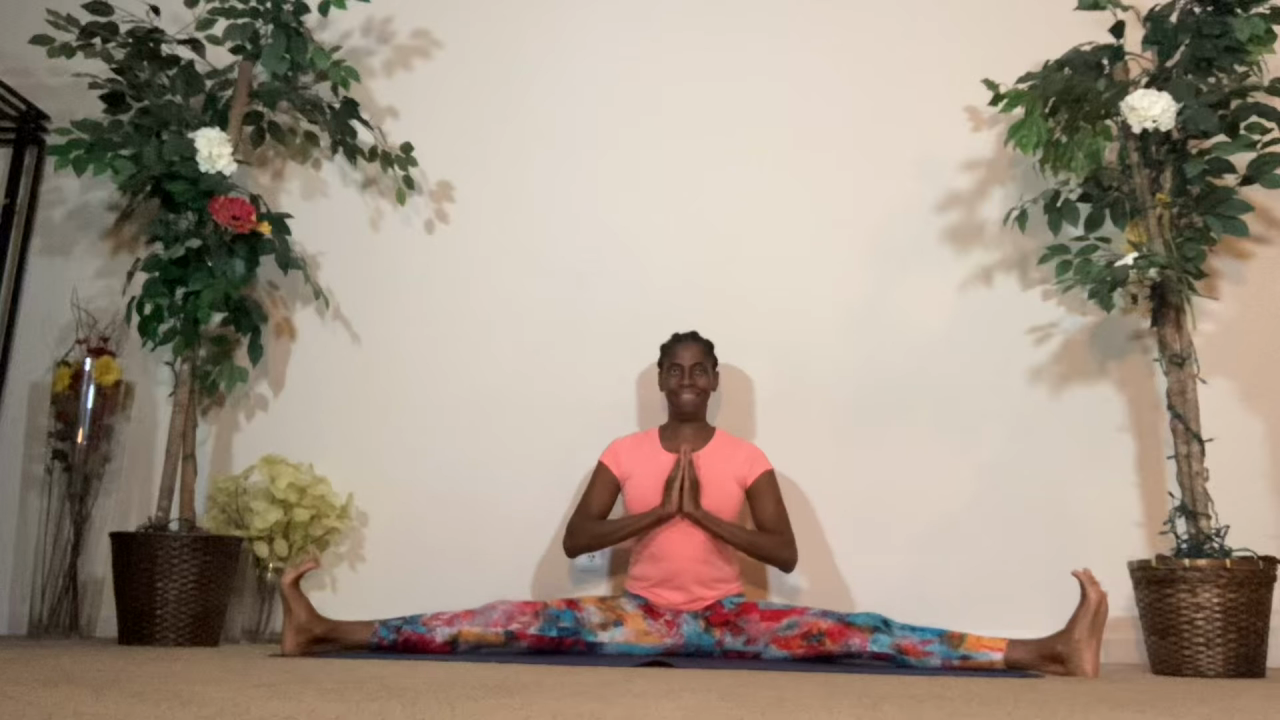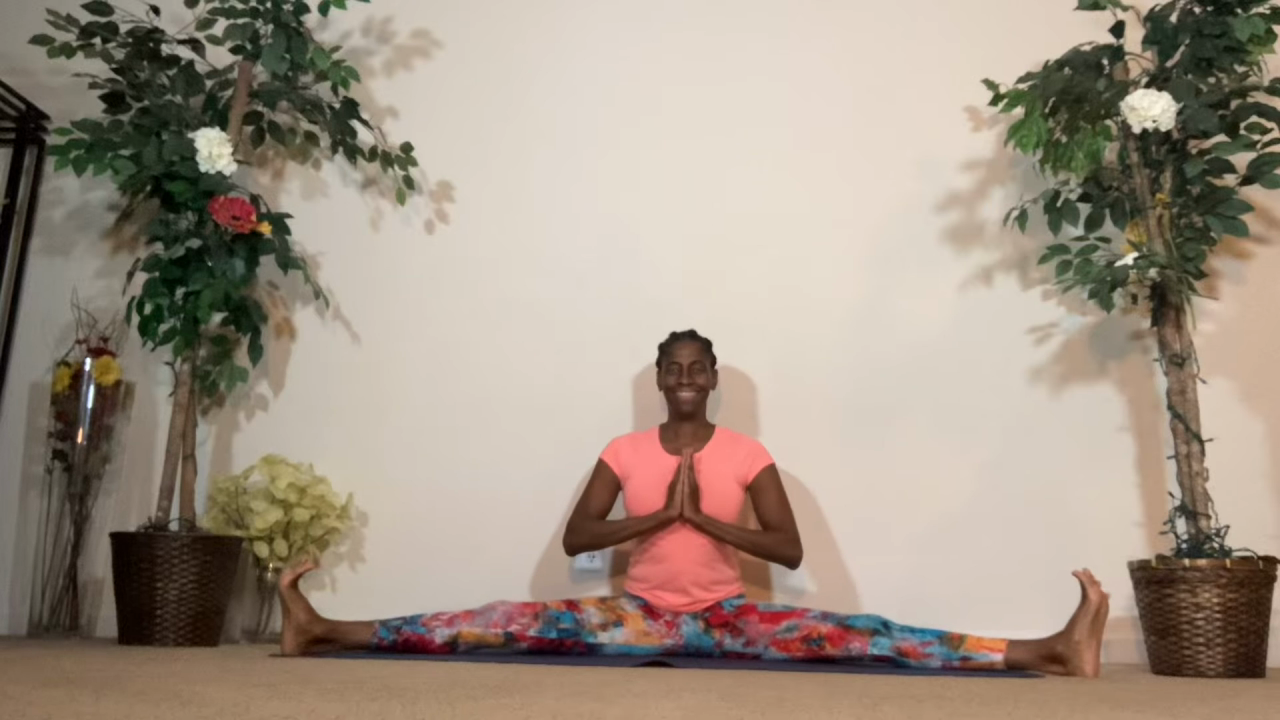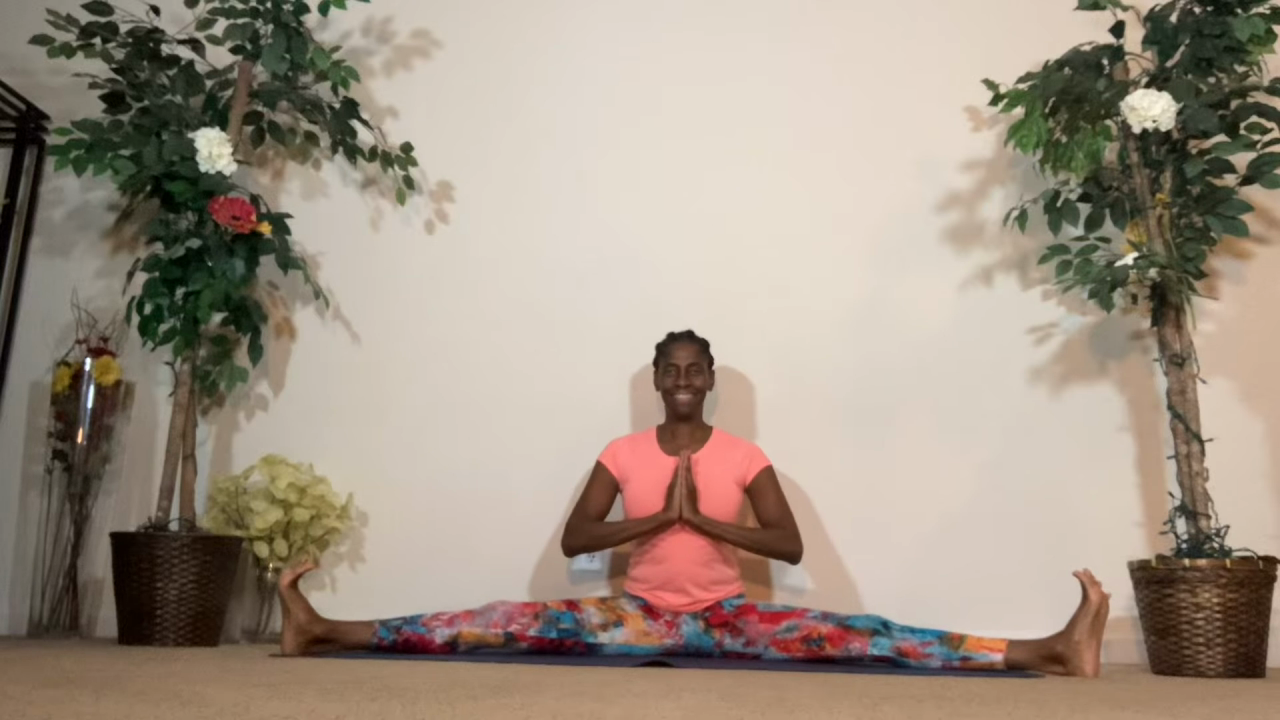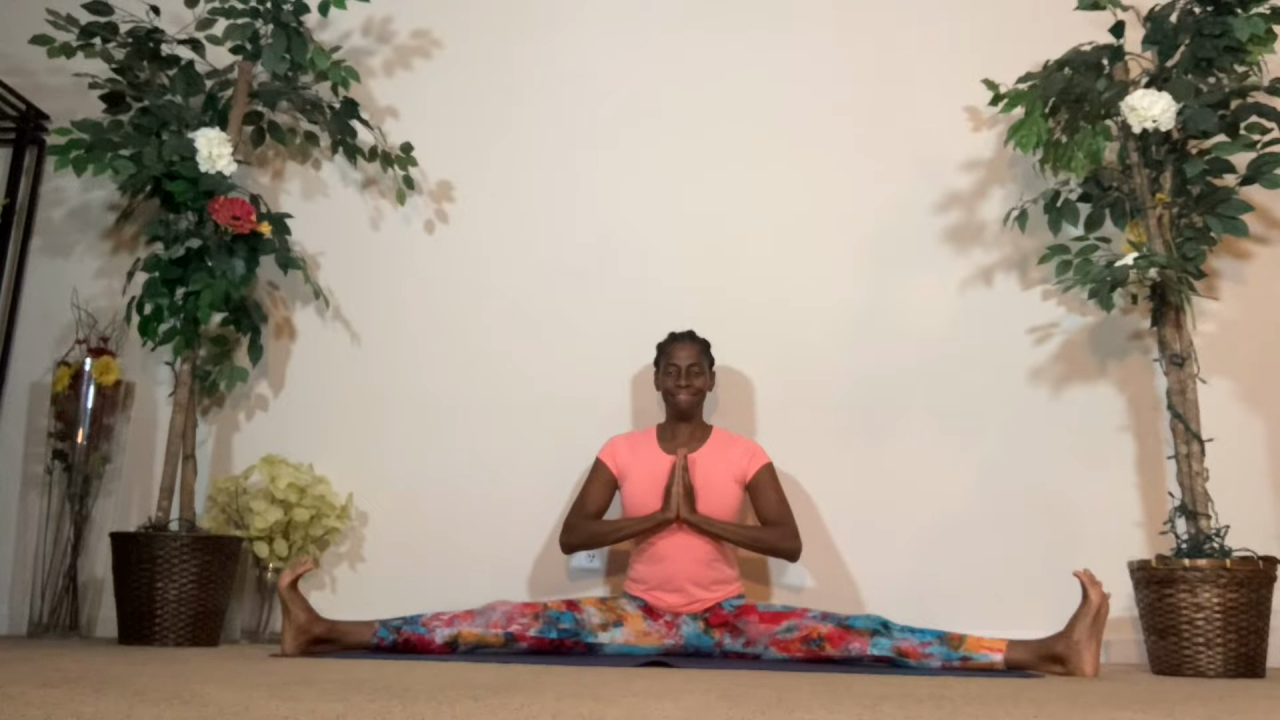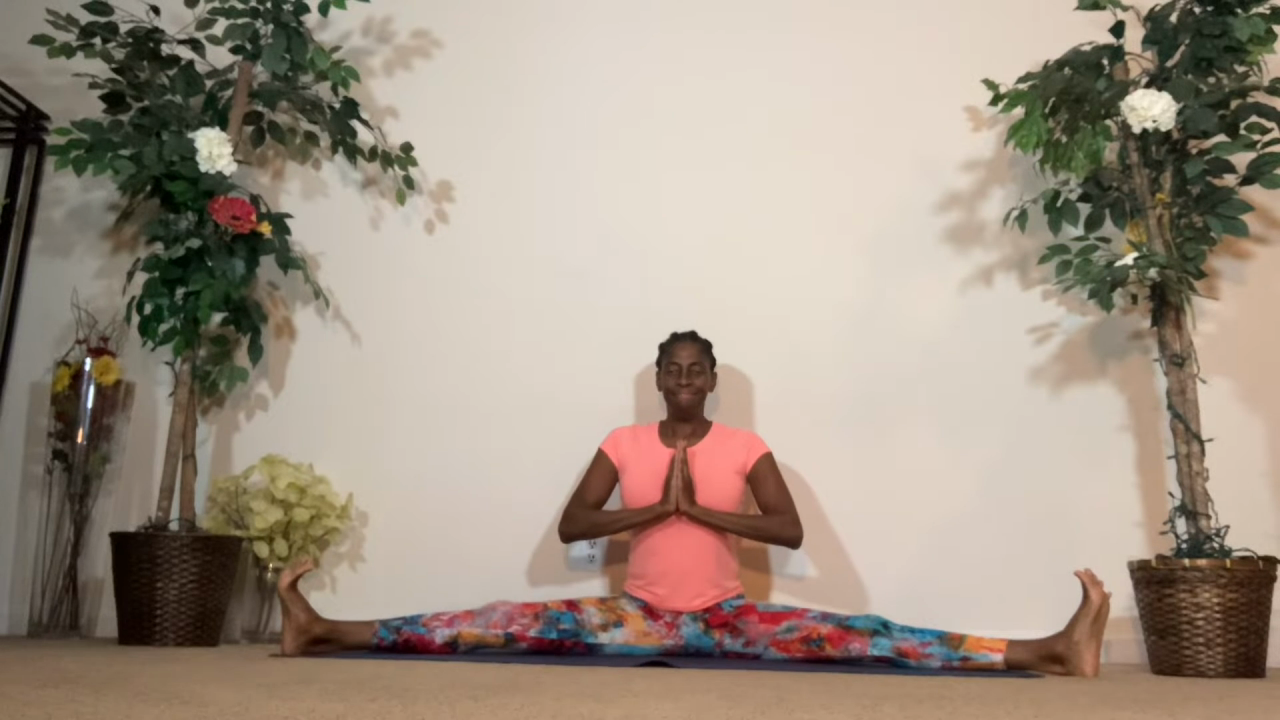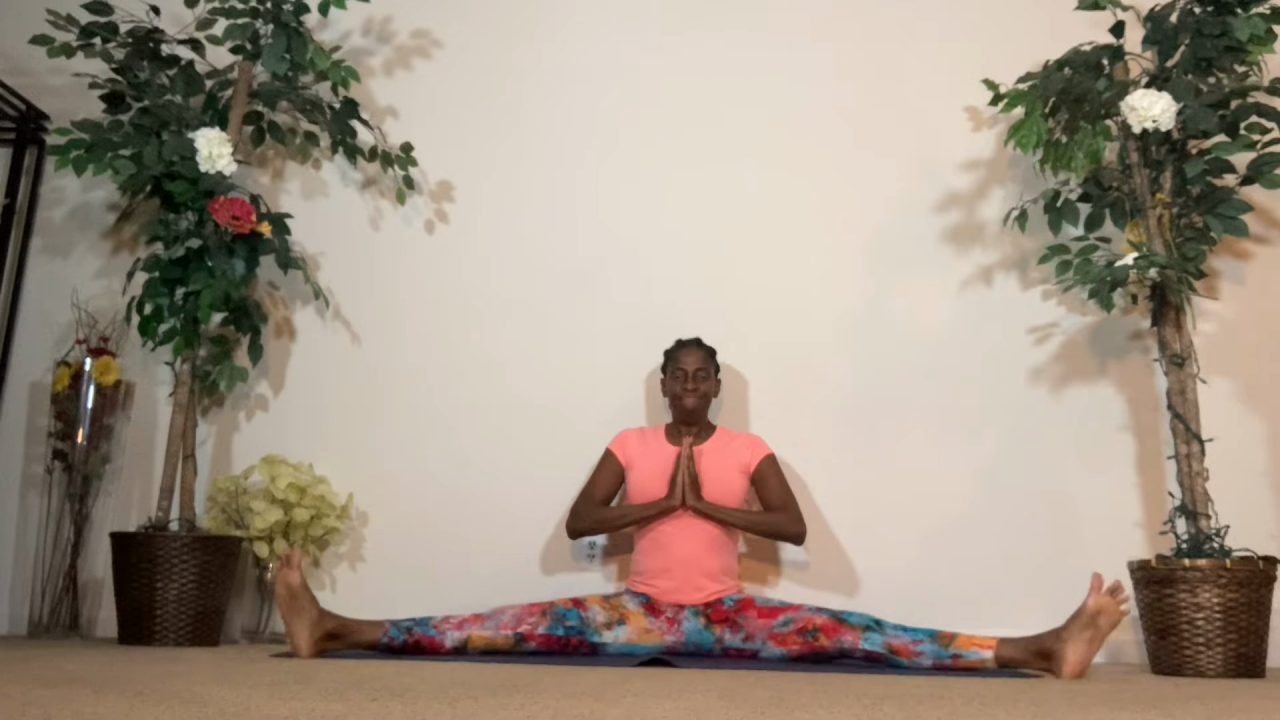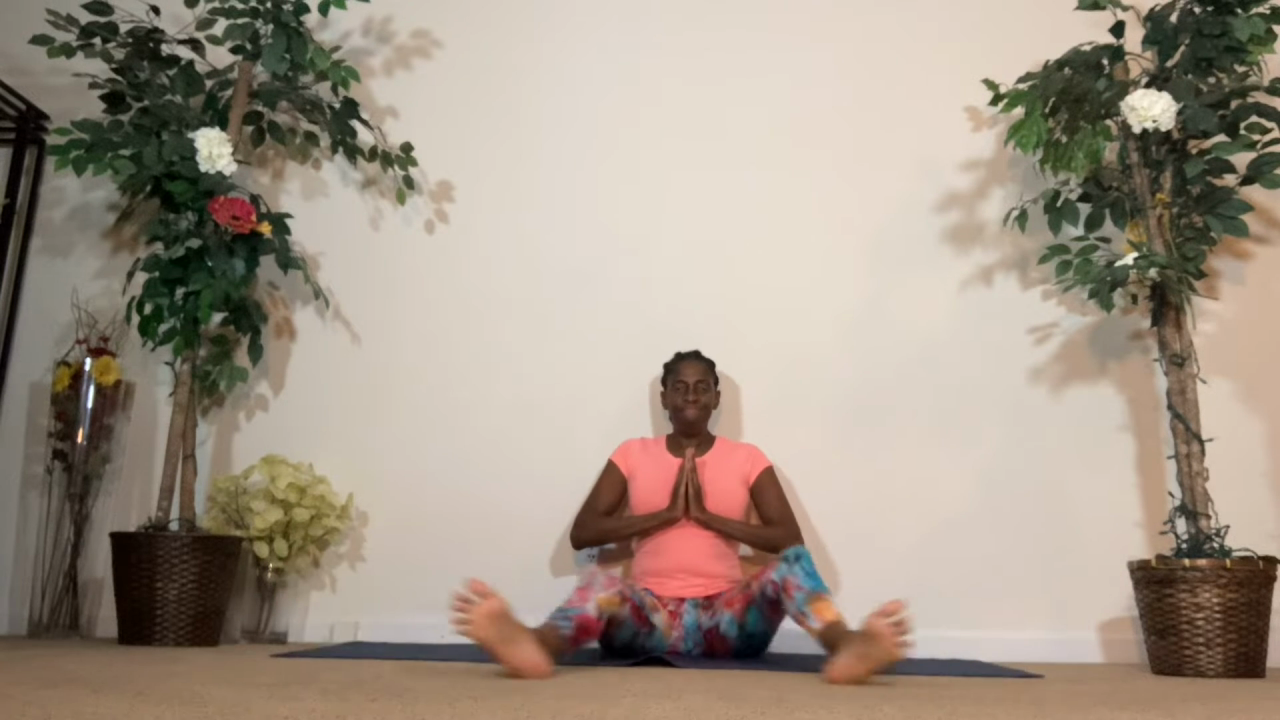
dt=0.5s
person 1, frame 1
left shoulder: (746, 457)
right shoulder: (623, 452)
left elbow: (785, 552)
right elbow: (574, 539)
left wrist: (702, 513)
right wrist: (658, 510)
left hip: (728, 620)
right hip: (638, 616)
left knee: (854, 634)
right knee: (515, 623)
left ankle: (1048, 652)
right ankle: (324, 631)
person 1, frame 2
left shoulder: (747, 455)
right shoulder: (624, 451)
left elbow: (789, 548)
right elbow: (574, 537)
left wrist: (703, 517)
right wrist: (660, 515)
left hip: (728, 619)
right hip: (637, 617)
left knee: (856, 636)
right knee: (513, 625)
left ankle: (1048, 653)
right ankle: (325, 631)
person 1, frame 3
left shoulder: (744, 457)
right shoulder: (622, 454)
left elbow: (789, 545)
right elbow: (574, 539)
left wrist: (702, 518)
right wrist: (659, 516)
left hip: (727, 618)
right hip: (637, 617)
left knee: (858, 636)
right knee: (515, 622)
left ankle: (1046, 652)
right ankle: (327, 631)
person 1, frame 4
left shoulder: (744, 454)
right shoulder: (621, 451)
left elbow: (789, 542)
right elbow: (571, 536)
left wrist: (700, 516)
right wrist: (655, 515)
left hip: (728, 618)
right hip: (637, 617)
left knee: (857, 636)
right knee: (511, 622)
left ankle: (1048, 651)
right ankle: (324, 630)
person 1, frame 5
left shoulder: (745, 447)
right shoulder: (623, 443)
left elbow: (791, 530)
right elbow: (570, 524)
left wrist: (700, 509)
right wrist: (656, 507)
left hip: (728, 619)
right hip: (636, 617)
left knee: (858, 635)
right knee: (513, 623)
left ankle: (1048, 652)
right ankle: (327, 632)
person 1, frame 6
left shoulder: (748, 448)
right shoulder: (630, 445)
left elbow: (796, 527)
right elbow: (577, 521)
left wrist: (708, 503)
right wrist: (661, 500)
left hip: (728, 613)
right hip: (642, 612)
left knee: (856, 632)
right knee: (518, 624)
left ankle: (1042, 650)
right ankle: (335, 631)
person 1, frame 7
left shoulder: (747, 458)
right shoulder: (632, 454)
left elbow: (788, 539)
right elbow: (582, 533)
left wrist: (707, 515)
right wrist: (669, 513)
left hip: (722, 614)
right hip: (651, 614)
left knee: (793, 561)
right knee: (598, 580)
left ankle: (844, 647)
right ankle: (538, 646)
